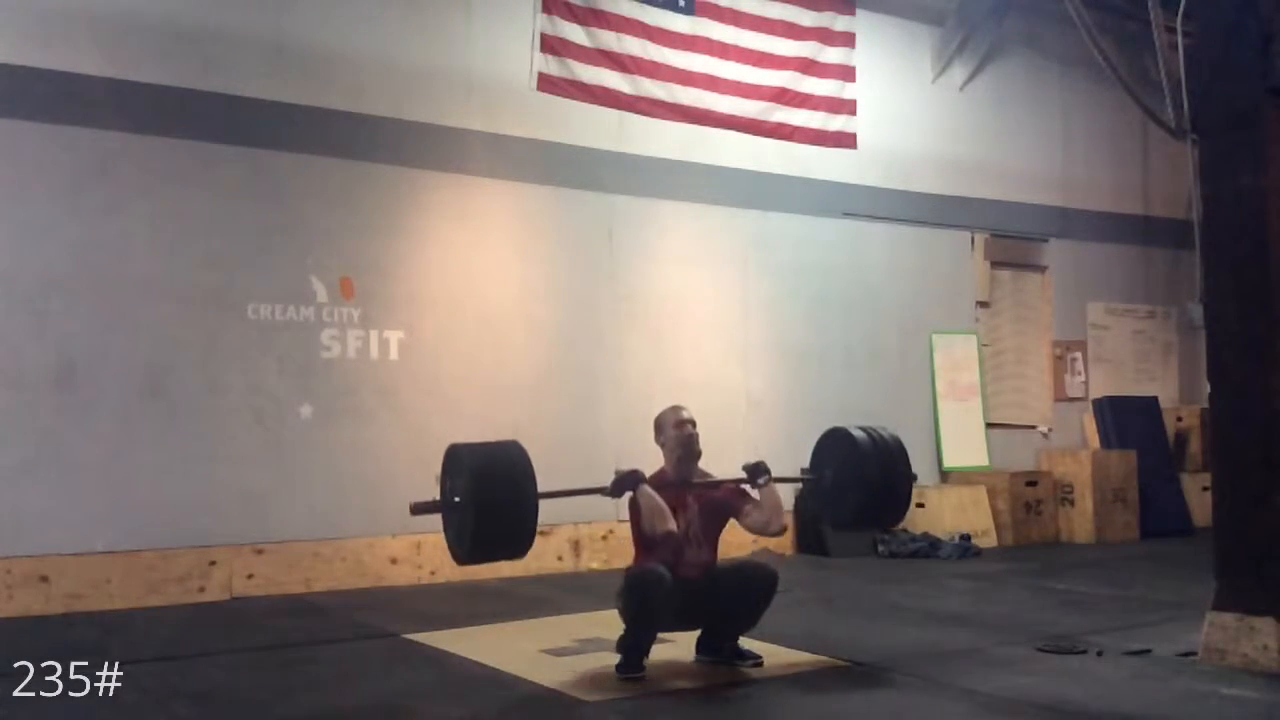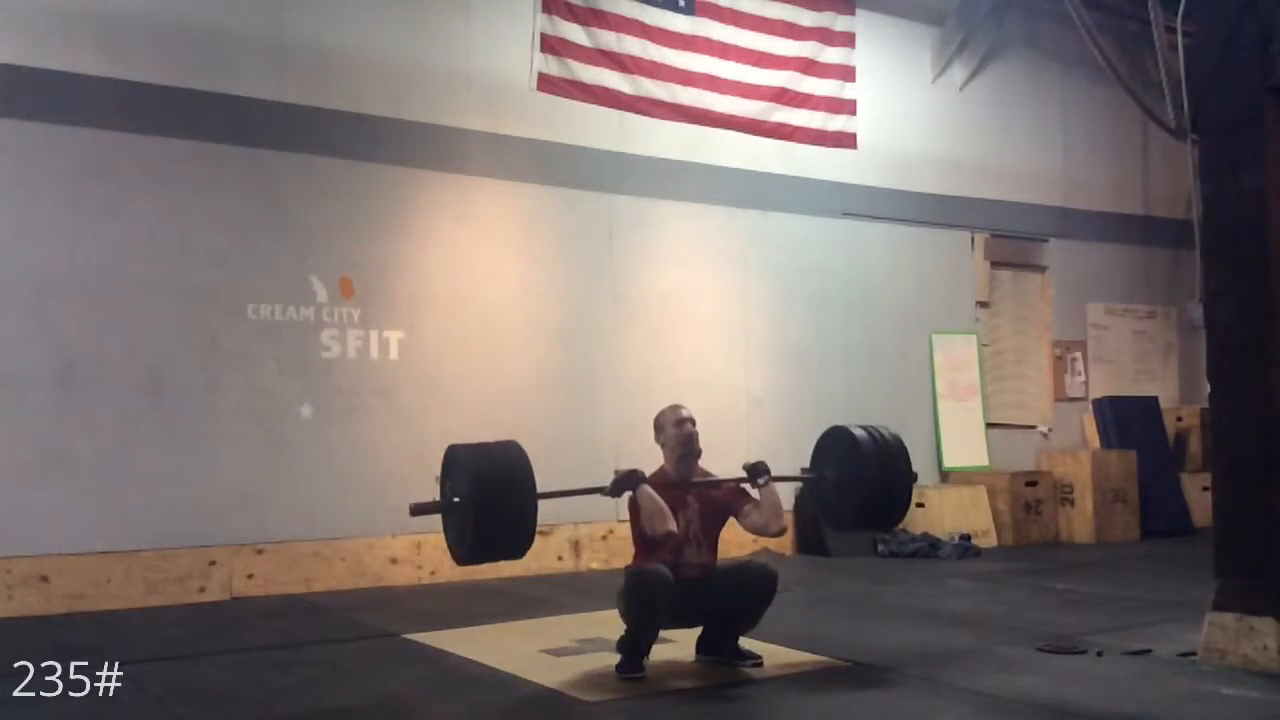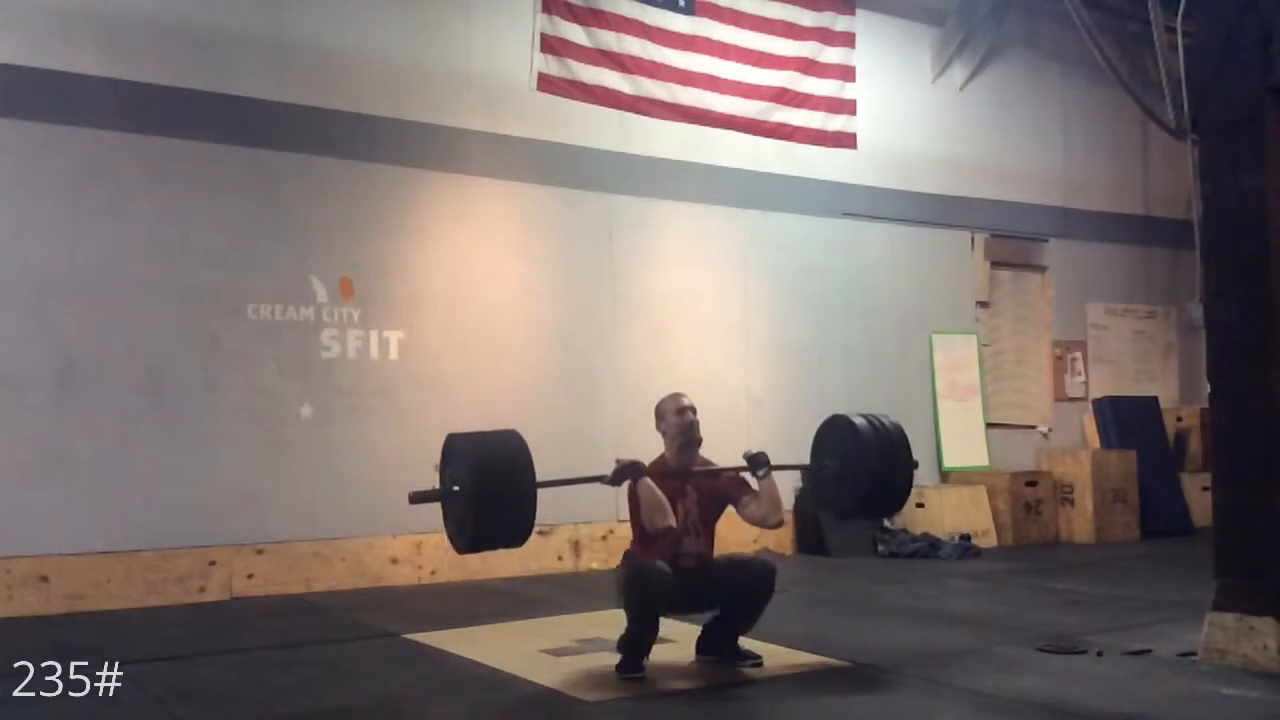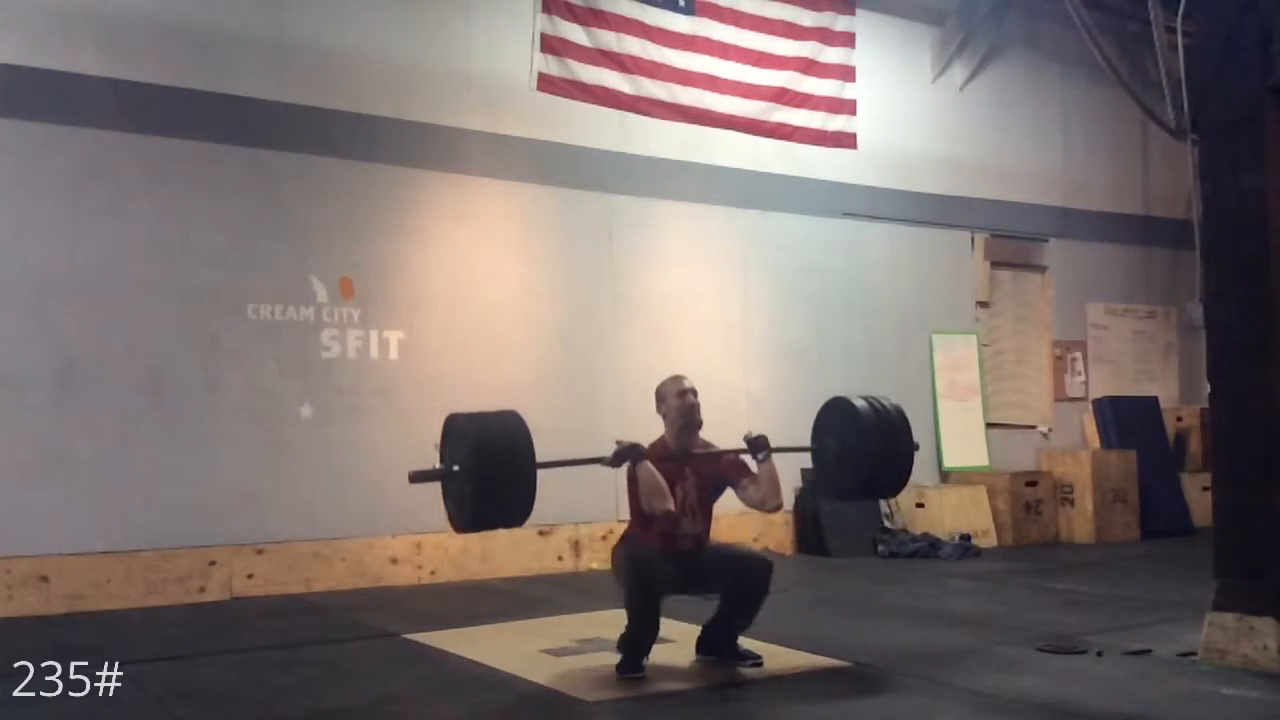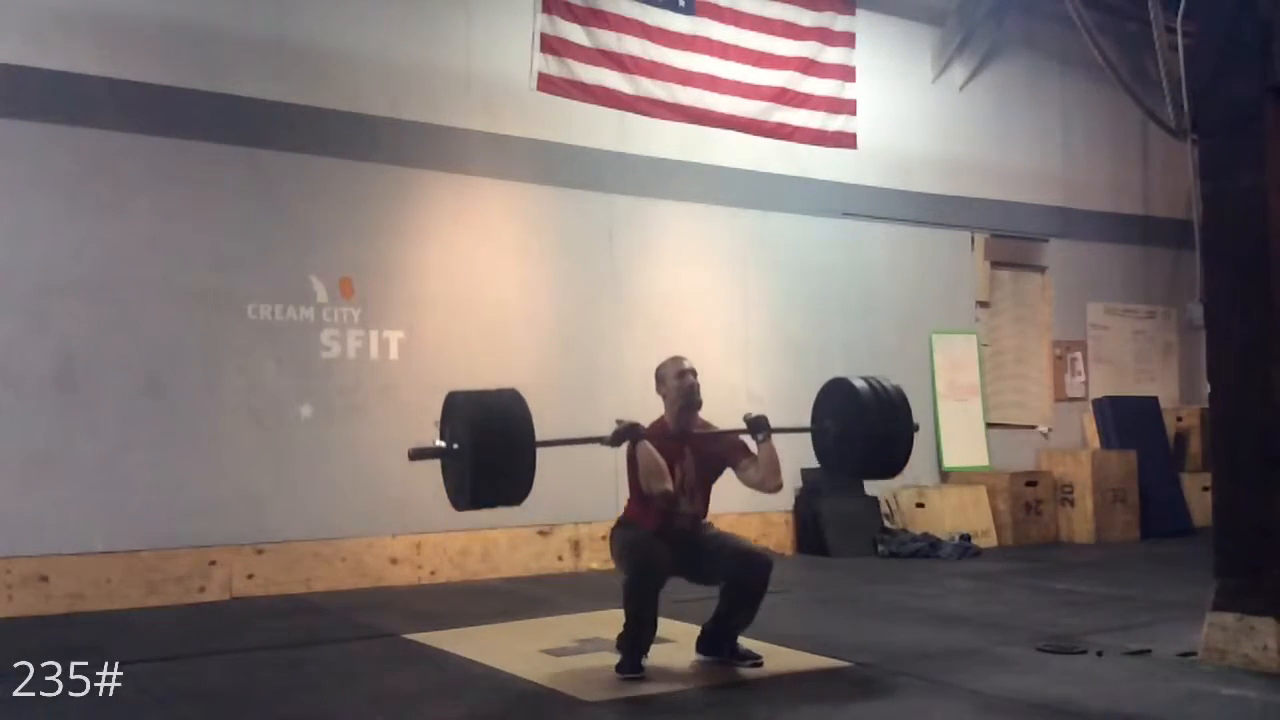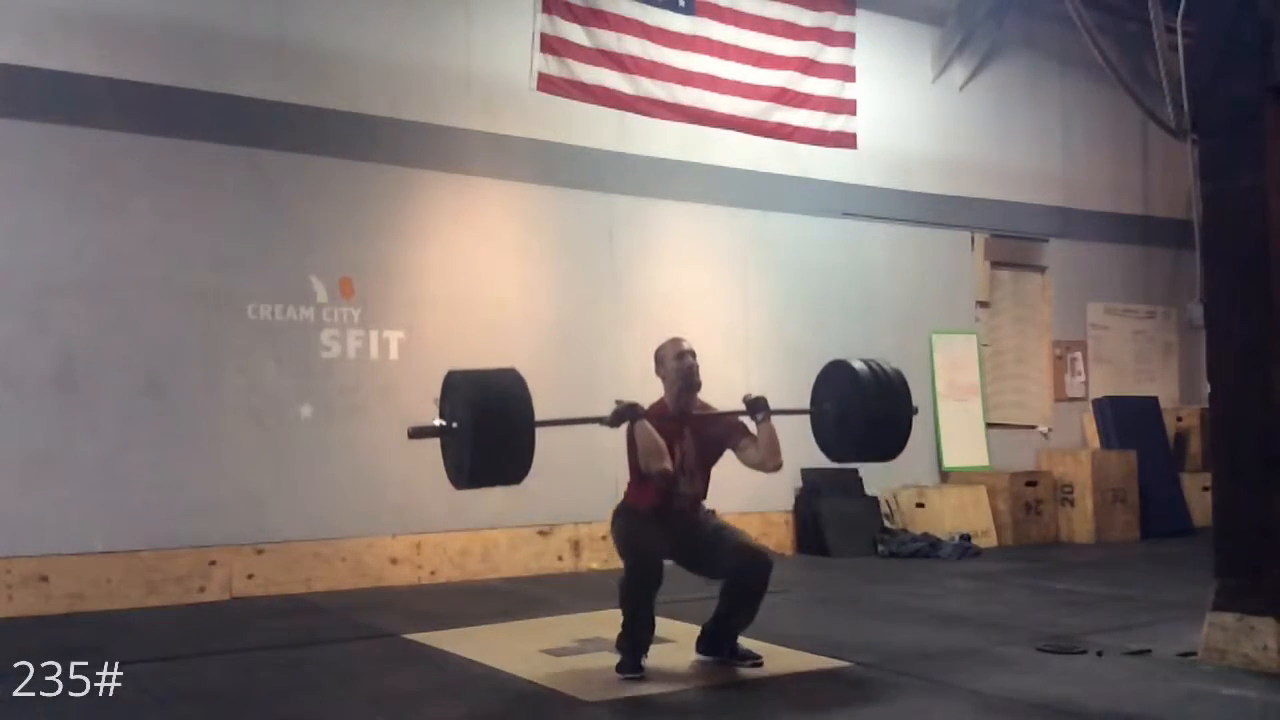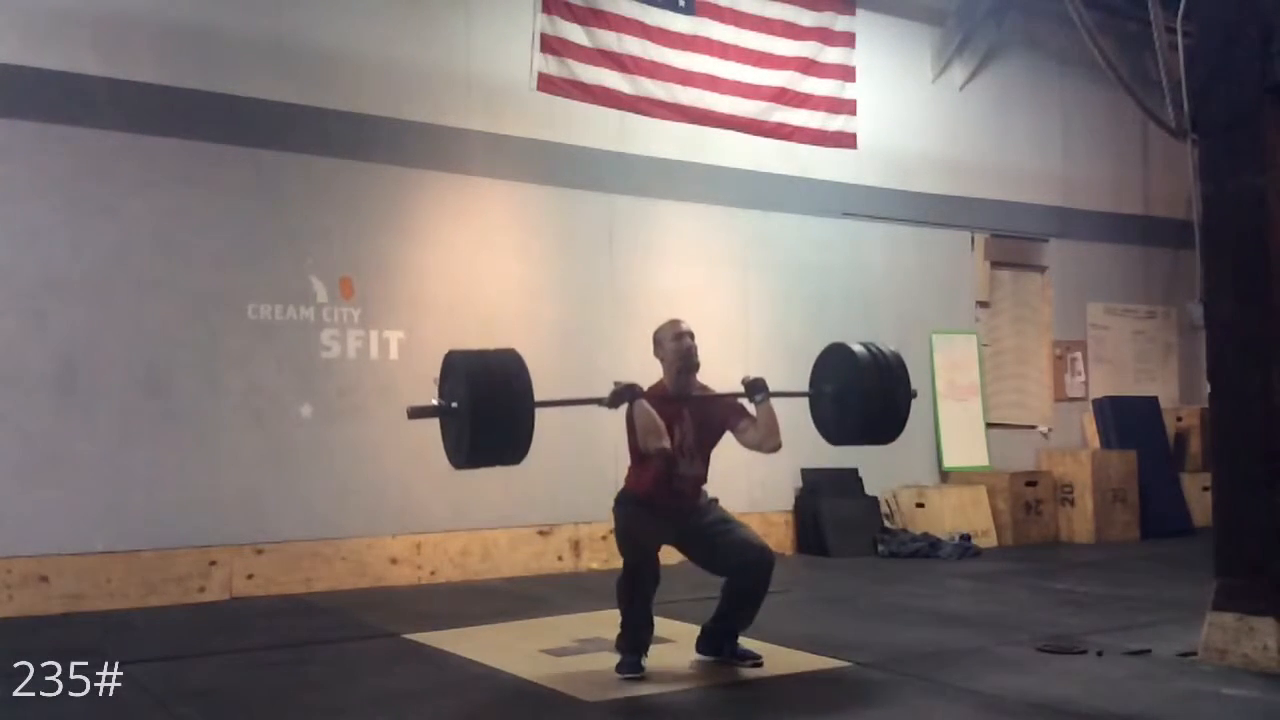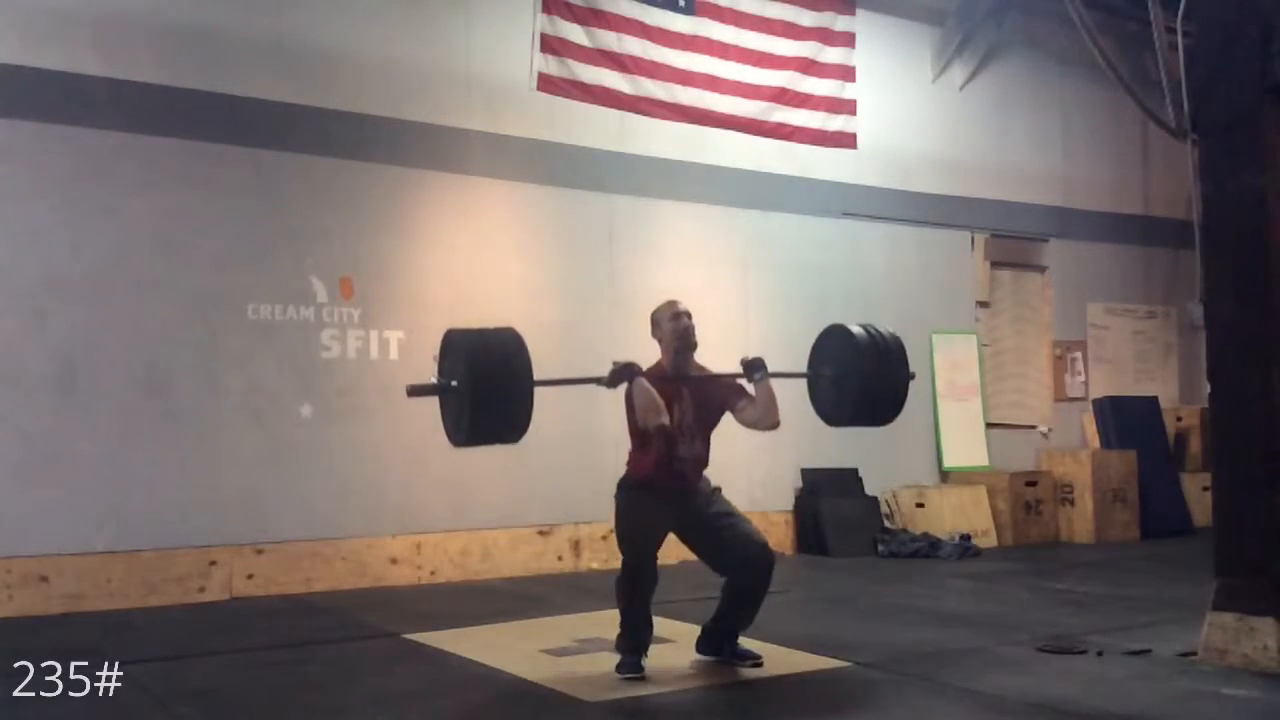
dt=0.1s
person 1, frame 1
left shoulder: (721, 491)
right shoulder: (648, 492)
left elbow: (775, 524)
right elbow: (666, 532)
left wrist: (762, 480)
right wrist: (638, 486)
left hip: (701, 590)
right hip: (652, 588)
left knee: (762, 576)
right knee: (648, 578)
left ankle: (717, 642)
right ankle: (633, 653)
person 1, frame 2
left shoulder: (721, 489)
right shoulder: (649, 490)
left elbow: (775, 525)
right elbow: (665, 532)
left wrist: (762, 480)
right wrist: (637, 486)
left hip: (702, 588)
right hip: (652, 585)
left knee: (761, 577)
right knee: (649, 580)
left ankle: (717, 642)
right ankle: (633, 652)
person 1, frame 3
left shoulder: (721, 478)
right shoulder: (649, 480)
left elbow: (772, 517)
right elbow: (664, 526)
left wrist: (762, 471)
right wrist: (638, 477)
left hip: (700, 577)
right hip: (652, 580)
left knee: (760, 573)
right knee: (648, 575)
left ankle: (718, 642)
right ankle: (633, 652)
person 1, frame 4
left shoulder: (720, 460)
right shoulder: (648, 460)
left elbow: (771, 501)
right elbow: (663, 510)
left wrist: (761, 454)
right wrist: (637, 459)
left hip: (694, 555)
right hip: (645, 552)
left knee: (756, 566)
right knee: (649, 570)
left ankle: (718, 641)
right ankle: (633, 651)
person 1, frame 5
left shoulder: (719, 440)
right shoulder: (648, 441)
left elbow: (770, 481)
right elbow: (661, 490)
left wrist: (762, 435)
right wrist: (636, 439)
left hip: (692, 537)
right hip: (643, 535)
left knee: (755, 562)
right knee: (647, 560)
left ankle: (718, 640)
right ankle: (632, 650)
person 1, frame 6
left shoulder: (719, 420)
right shoulder: (648, 419)
left elbow: (770, 461)
right elbow: (660, 467)
left wrist: (761, 415)
right wrist: (636, 419)
left hip: (691, 517)
right hip: (642, 518)
left knee: (753, 560)
right knee: (645, 562)
left ankle: (718, 641)
right ankle: (632, 650)
person 1, frame 7
left shoulder: (718, 403)
right shoulder: (648, 402)
left elbow: (769, 441)
right elbow: (658, 447)
left wrist: (760, 397)
right wrist: (634, 400)
left hip: (693, 504)
right hip: (643, 505)
left knee: (755, 557)
right knee: (641, 560)
left ankle: (719, 639)
right ankle: (632, 649)
person 1, frame 8
left shoulder: (716, 384)
right shoulder: (647, 381)
left elbow: (768, 419)
right elbow: (658, 424)
left wrist: (759, 376)
right wrist: (634, 378)
left hip: (694, 489)
right hip: (644, 491)
left knee: (754, 555)
right knee: (639, 562)
left ankle: (719, 640)
right ankle: (632, 649)
